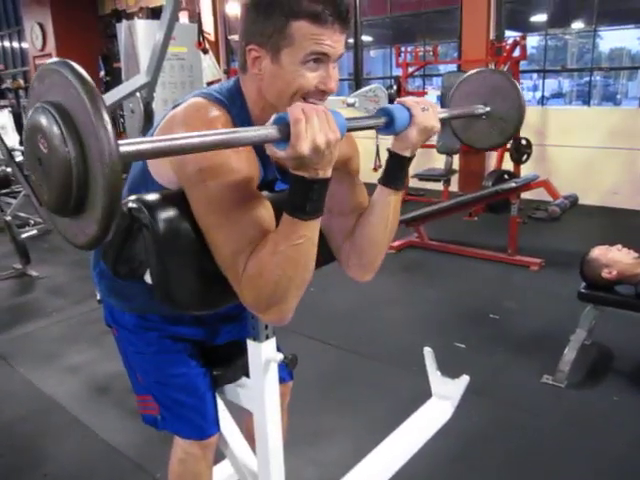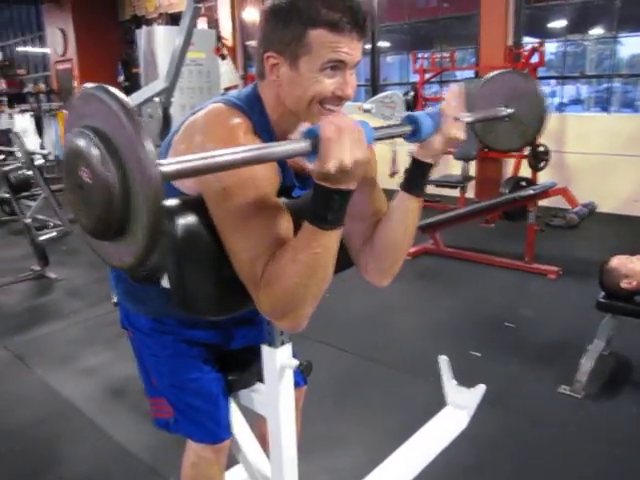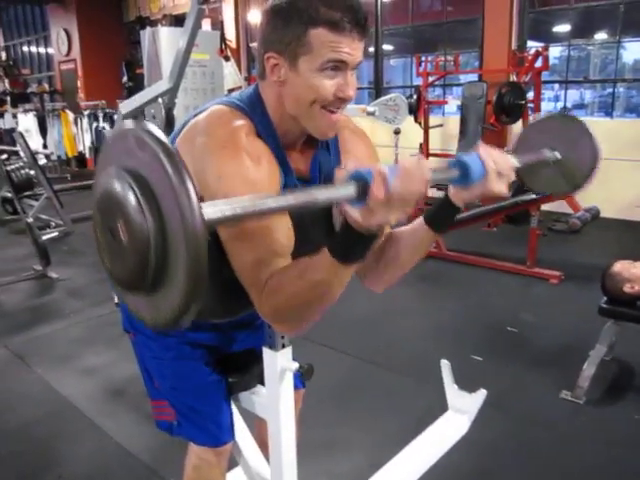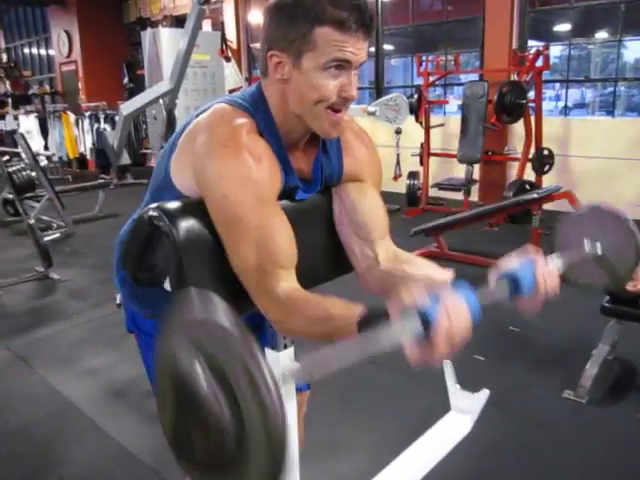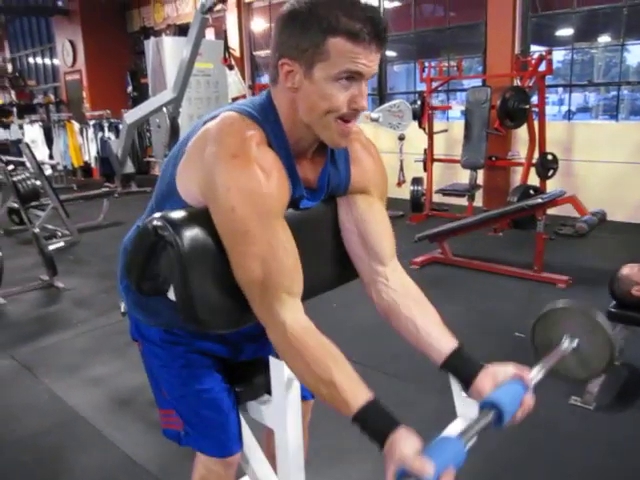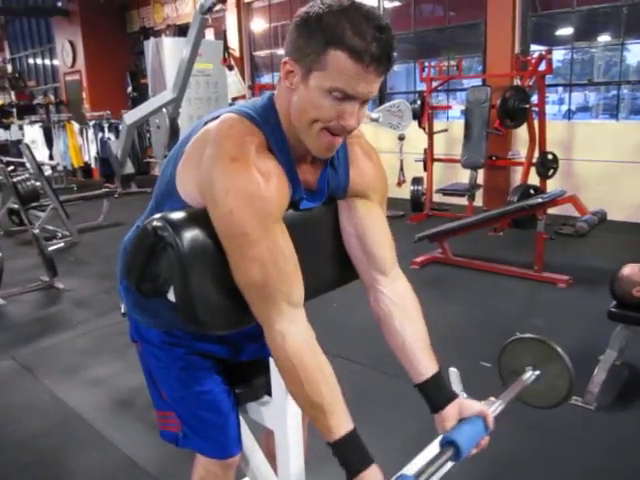
dt=0.3s
person 1, frame 1
left shoulder: (322, 132)
right shoulder: (208, 133)
left elbow: (360, 264)
right elbow: (273, 305)
left wrist: (400, 158)
right wrist: (310, 180)
left hip: (224, 286)
right hip: (148, 297)
left knee: (272, 387)
right knee: (198, 432)
person 1, frame 2
left shoulder: (343, 138)
right shoulder: (228, 140)
left elbow: (378, 269)
right elbow: (288, 311)
left wrist: (422, 165)
right wrist: (333, 192)
left hip: (239, 290)
right hip: (165, 300)
right knee: (211, 435)
person 1, frame 3
left shoulder: (345, 142)
right shoulder: (232, 146)
left elbow: (370, 270)
right elbow: (280, 307)
left wrist: (453, 206)
right wrist: (360, 236)
left hip: (242, 291)
right knee: (212, 438)
person 1, frame 4
left shoulder: (348, 144)
right shoulder: (234, 147)
left elbow: (376, 260)
right elbow: (278, 296)
right wrist: (393, 324)
left hip: (242, 291)
right hip: (170, 299)
left knee: (290, 394)
person 1, frame 5
left shoulder: (356, 157)
right shoulder: (242, 157)
left elbow: (385, 276)
right elbow: (284, 317)
left wrist: (470, 371)
right wrist: (387, 432)
left hip: (251, 301)
right hip: (173, 308)
left knee: (294, 404)
person 1, frame 6
left shoulder: (356, 159)
right shoulder: (241, 162)
left elbow: (385, 281)
right elbow: (285, 324)
left wrist: (442, 399)
left hip: (247, 300)
right hip: (171, 309)
left knee: (292, 403)
